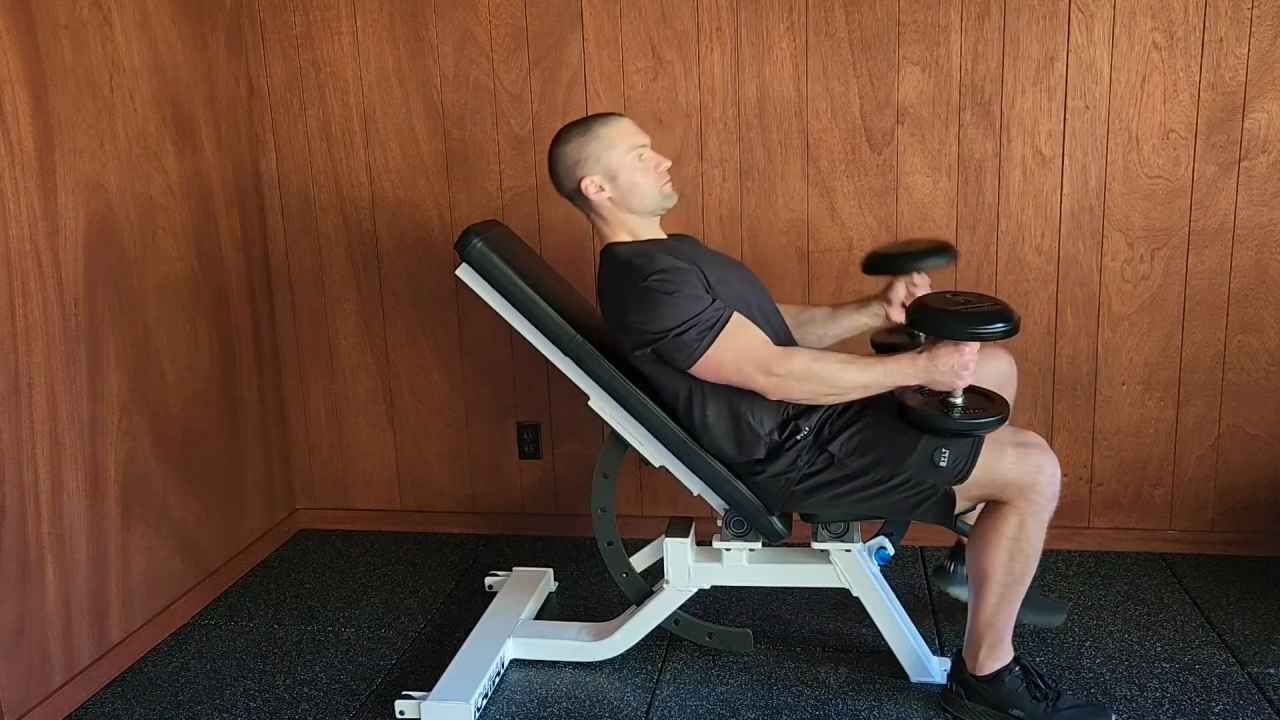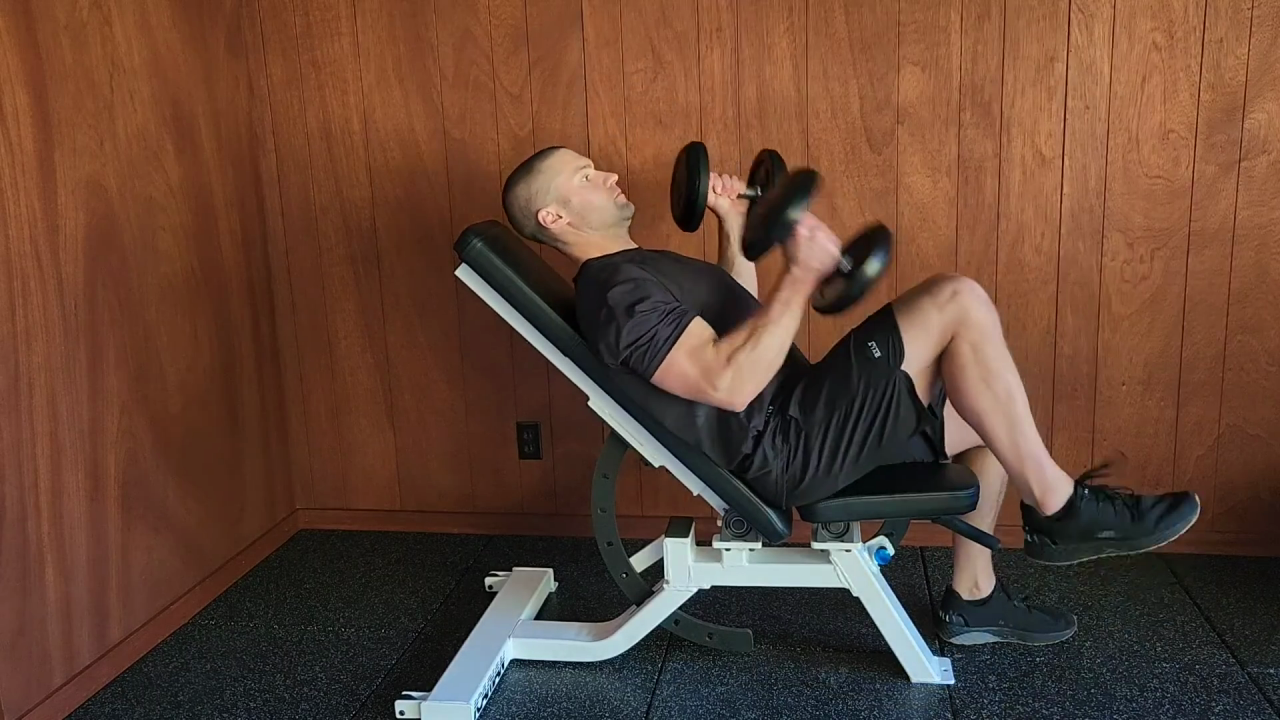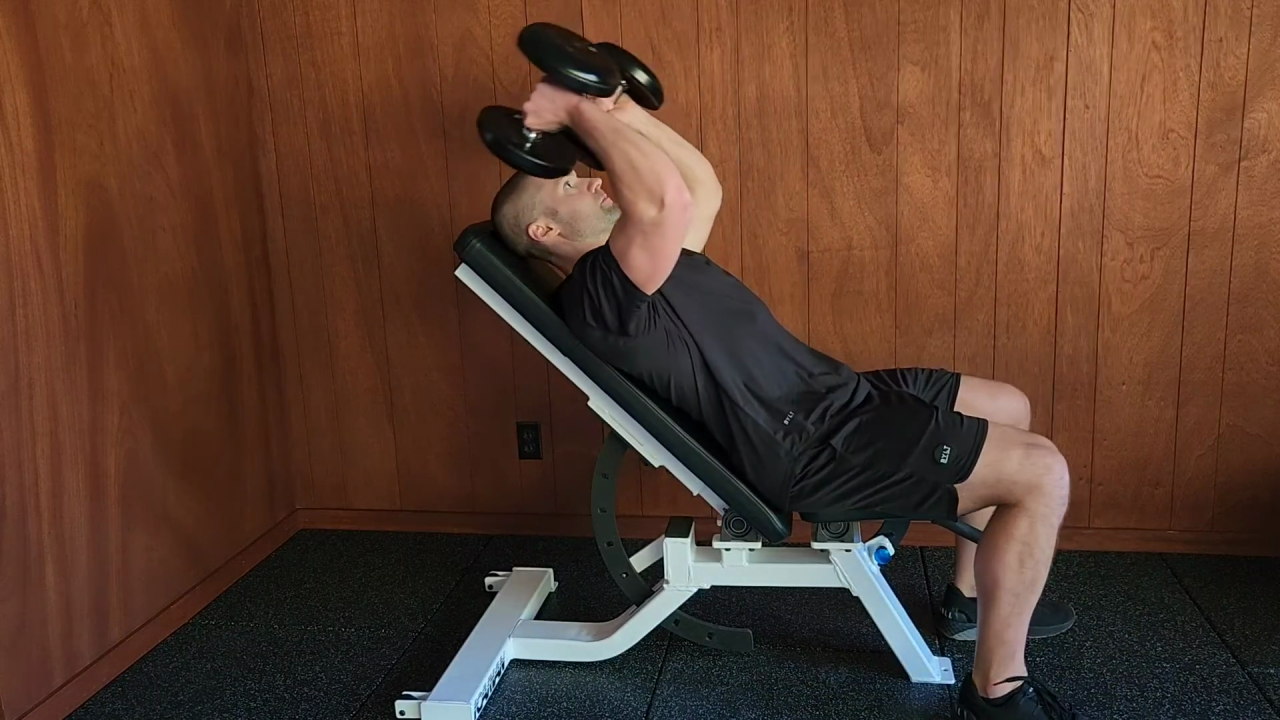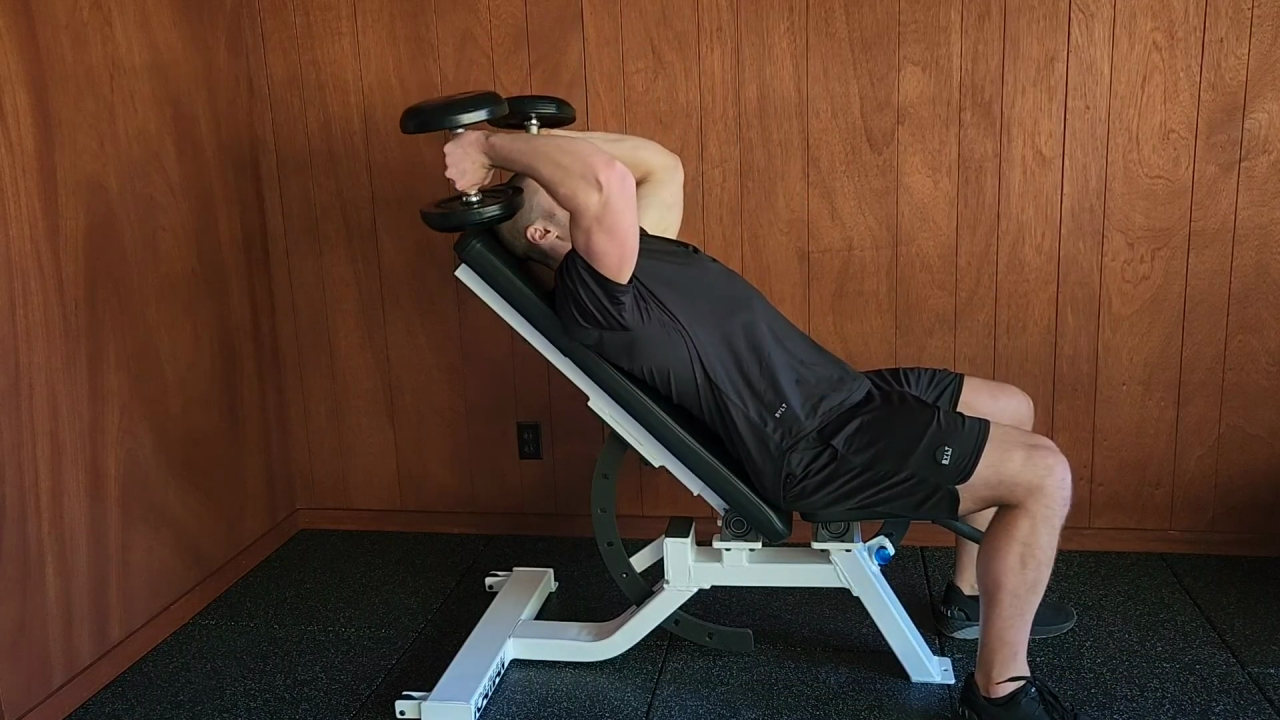
dt=0.7s
person 1, frame 1
left shoulder: (666, 255)
right shoulder: (646, 286)
left elbow: (775, 329)
right elbow: (774, 373)
left wrist: (875, 312)
right wrist: (918, 366)
left hip: (806, 410)
right hip: (795, 452)
left knee: (995, 367)
right knee: (1034, 468)
left ankle: (976, 566)
person 1, frame 2
left shoulder: (636, 270)
right shoulder: (615, 295)
right elbow: (731, 383)
left wrist: (732, 228)
right wrist: (802, 275)
left hip: (794, 420)
right hip: (786, 449)
left knee: (987, 425)
right knee: (959, 301)
left ankle: (972, 598)
right ankle: (1059, 511)
person 1, frame 3
left shoulder: (634, 260)
right shoulder: (599, 290)
left elbow: (702, 190)
right elbow: (667, 197)
left wrist: (619, 111)
right wrist: (577, 110)
left hip: (828, 396)
right hip: (812, 446)
left knee: (1009, 408)
right knee: (1041, 473)
left ankle: (972, 596)
person 1, frame 4
left shoulder: (627, 251)
right shoulder: (590, 292)
left elbow: (662, 166)
right elbow: (604, 176)
left wrist: (544, 142)
right wrist: (494, 145)
left hip: (834, 395)
right hip: (813, 446)
left knee: (1011, 409)
right knee: (1041, 473)
left ankle: (970, 595)
